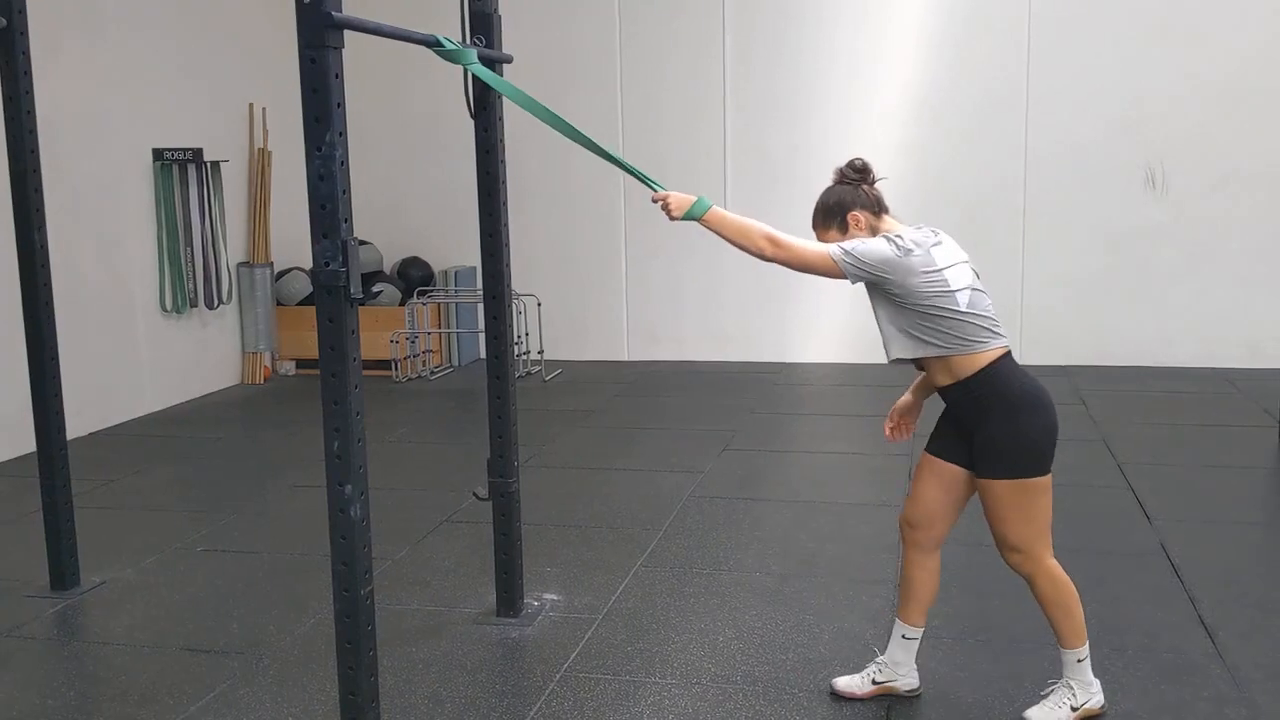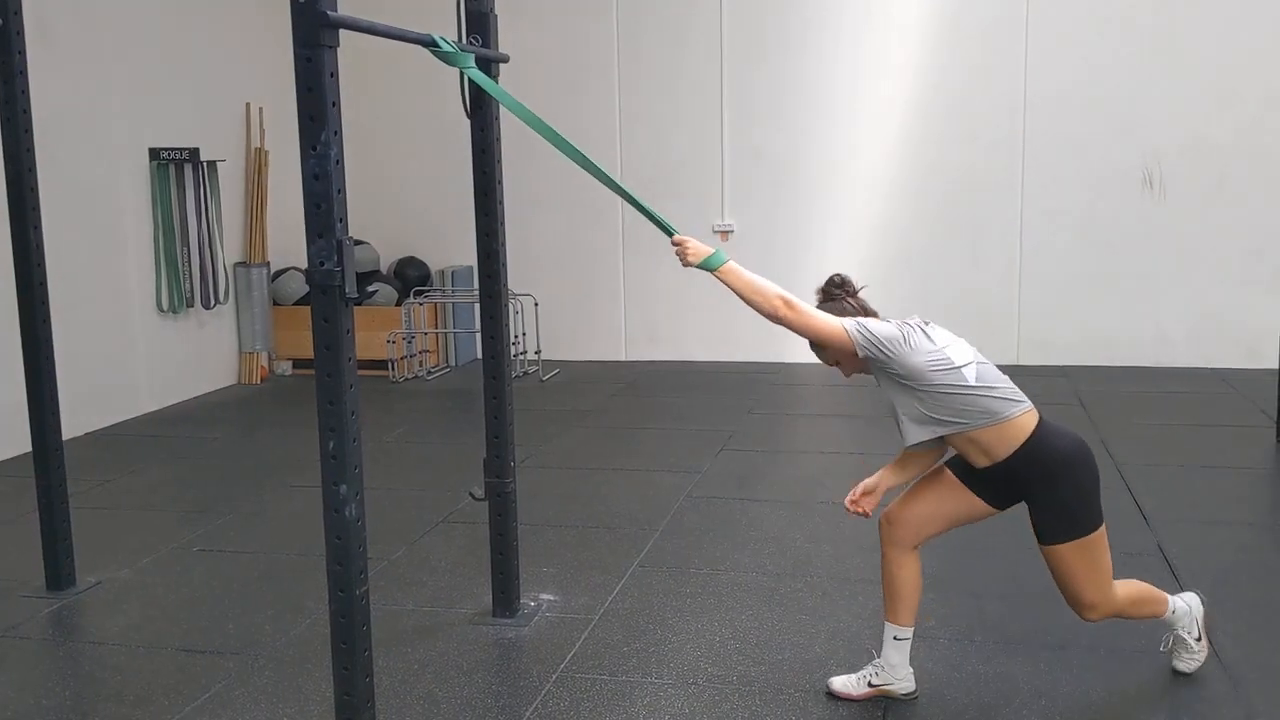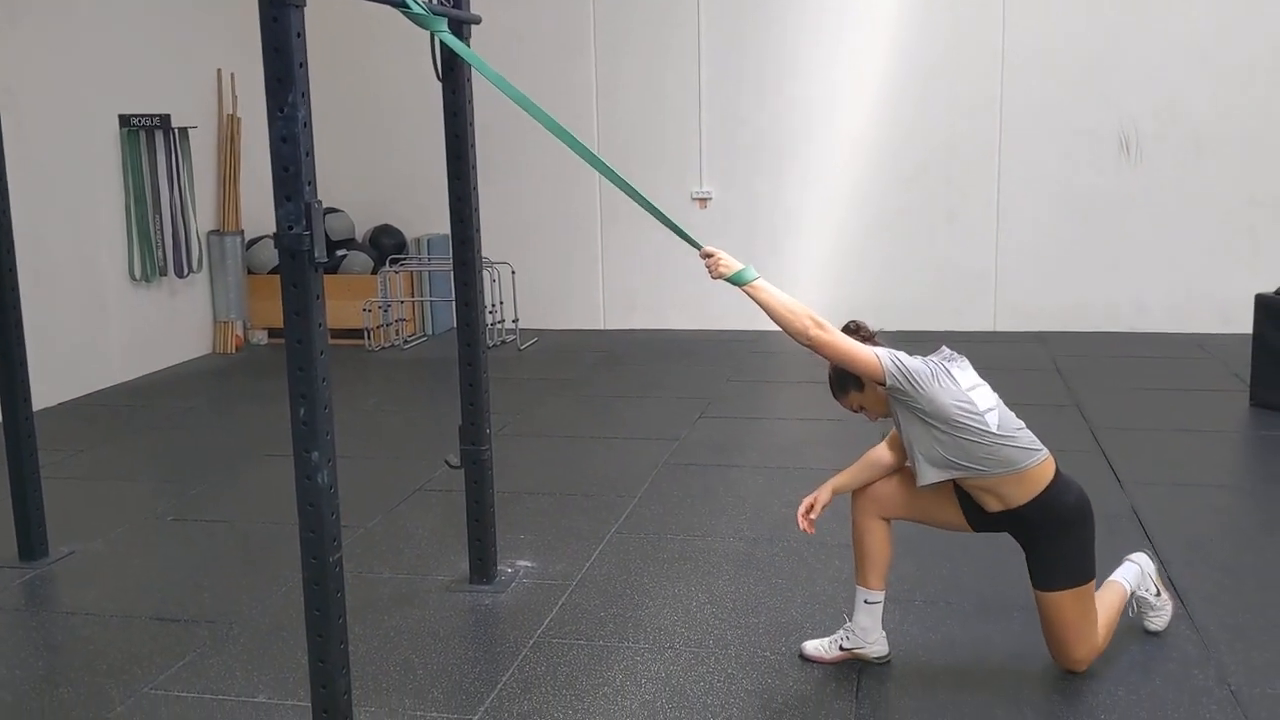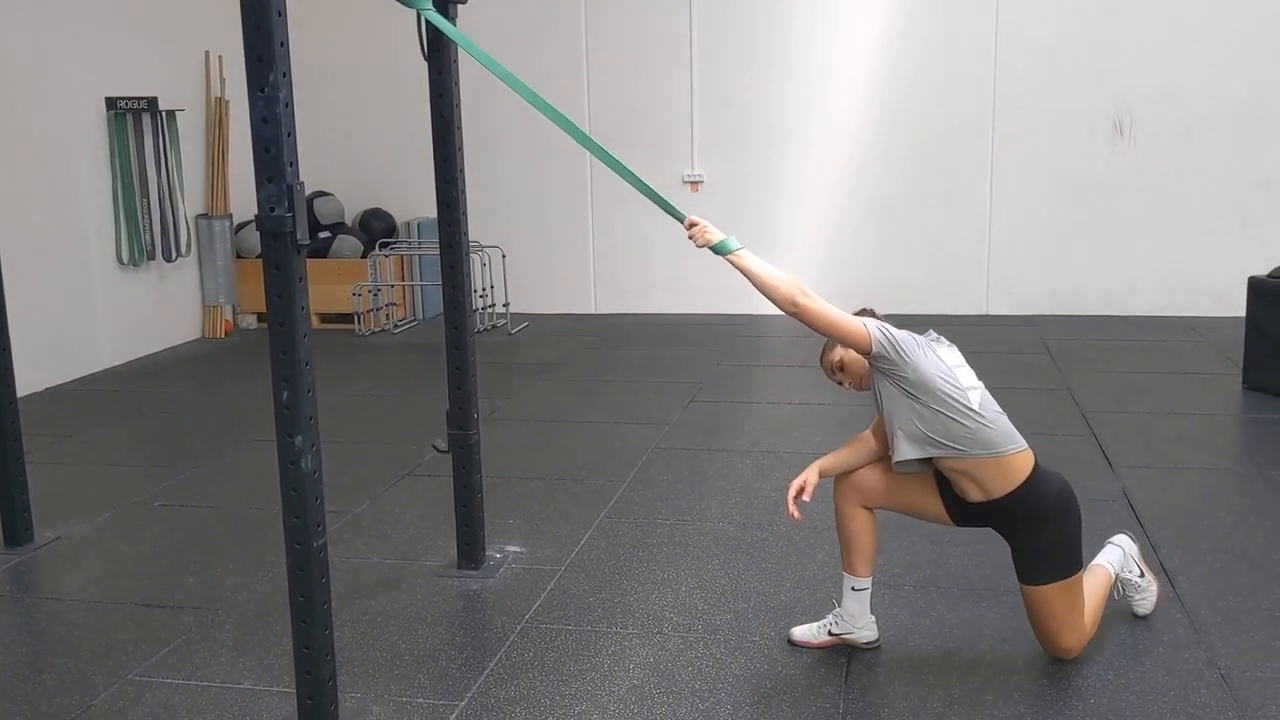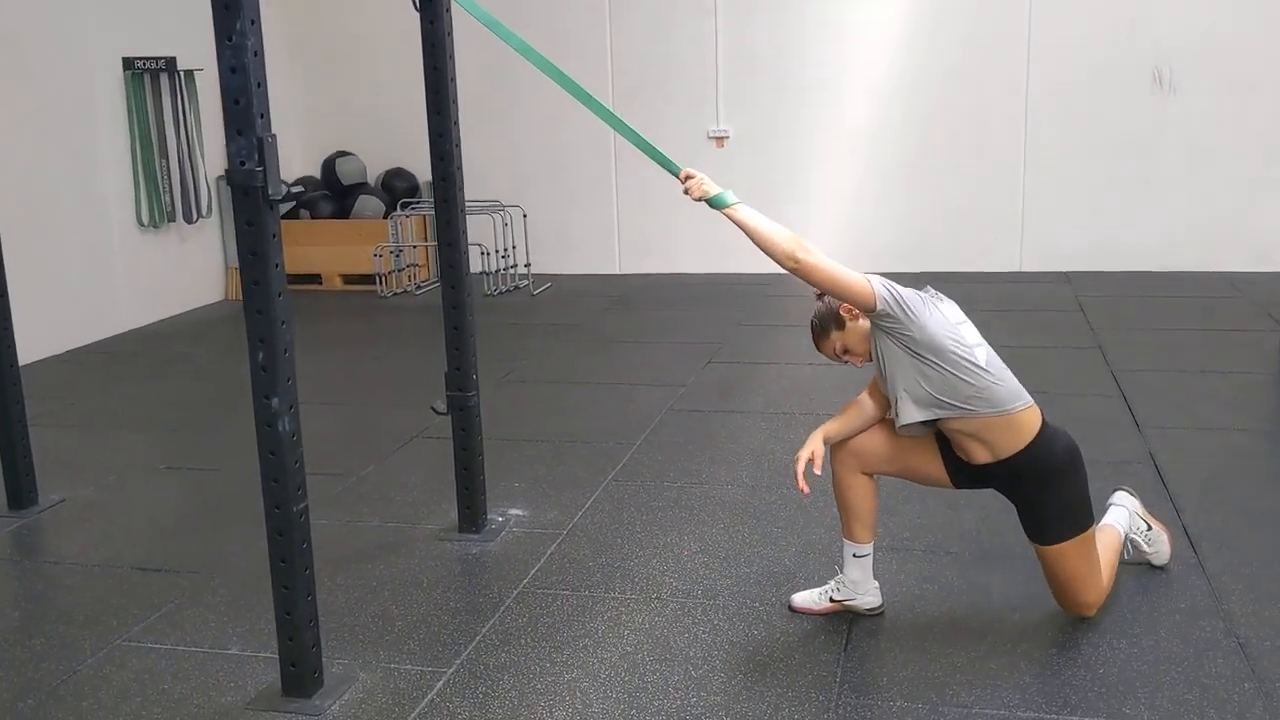
dt=1s
person 1, frame 1
left shoulder: (890, 255)
right shoulder: (922, 242)
left elbow: (775, 247)
left wrist: (698, 210)
right wrist: (917, 394)
left hip: (1010, 411)
right hip: (967, 411)
left knee: (1026, 555)
right knee: (919, 530)
right ankle: (898, 669)
person 1, frame 2
left shoulder: (890, 341)
right shoulder: (903, 344)
left elbow: (785, 309)
right elbow: (940, 433)
left wrist: (715, 261)
right wrist: (885, 480)
left hip: (1052, 466)
right hip: (999, 464)
left knee: (1092, 601)
right knee: (898, 526)
left ankle: (1180, 610)
right ankle: (893, 671)
person 1, frame 3
left shoulder: (916, 378)
right shoulder: (914, 388)
left elbow: (814, 332)
right elbow: (895, 450)
left wrist: (744, 277)
right wrist: (831, 487)
left hip: (1053, 513)
right hip: (990, 499)
left knee: (1075, 658)
right knee: (871, 496)
left ankle: (1133, 576)
right ankle: (866, 635)
person 1, frame 4
left shoulder: (900, 350)
right shoulder: (896, 378)
left elbow: (797, 301)
right elbow: (878, 439)
left wrist: (725, 245)
right wrist: (818, 467)
left hip: (1035, 506)
right hip: (969, 492)
left knee: (1064, 646)
right knee: (852, 484)
left ankle: (1116, 560)
right ankle: (855, 621)
person 1, frame 5
left shoulder: (903, 310)
right shoulder: (891, 336)
left elbow: (798, 257)
right elbow: (877, 400)
left wrist: (723, 200)
right wrist: (820, 435)
left hip: (1040, 465)
right hip: (970, 454)
left knee: (1082, 603)
right knee: (849, 451)
left ankle: (1122, 518)
right ankle: (857, 588)
